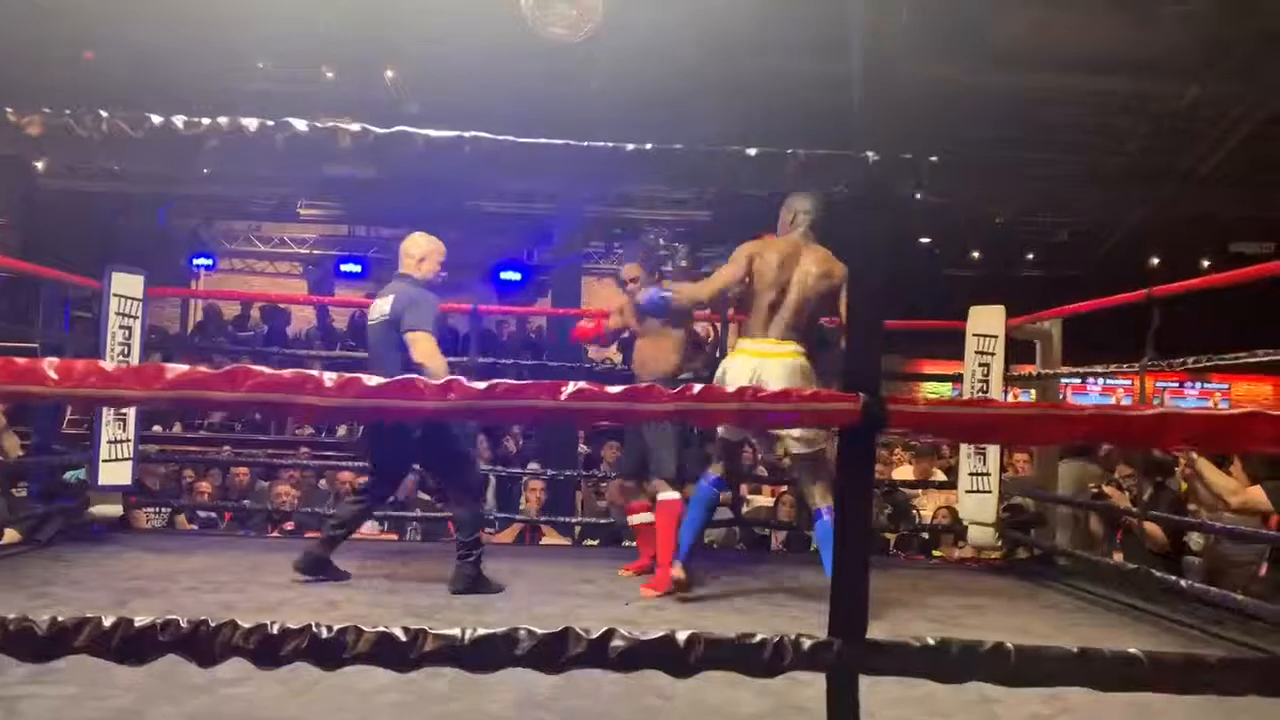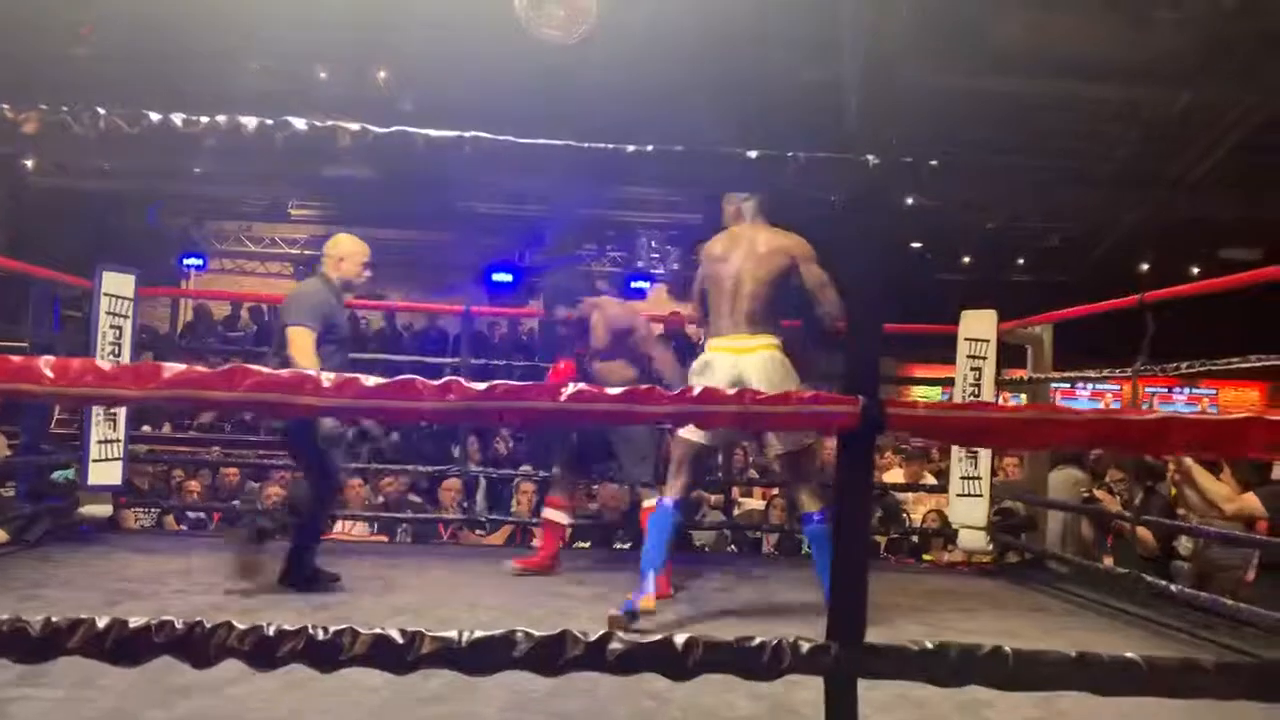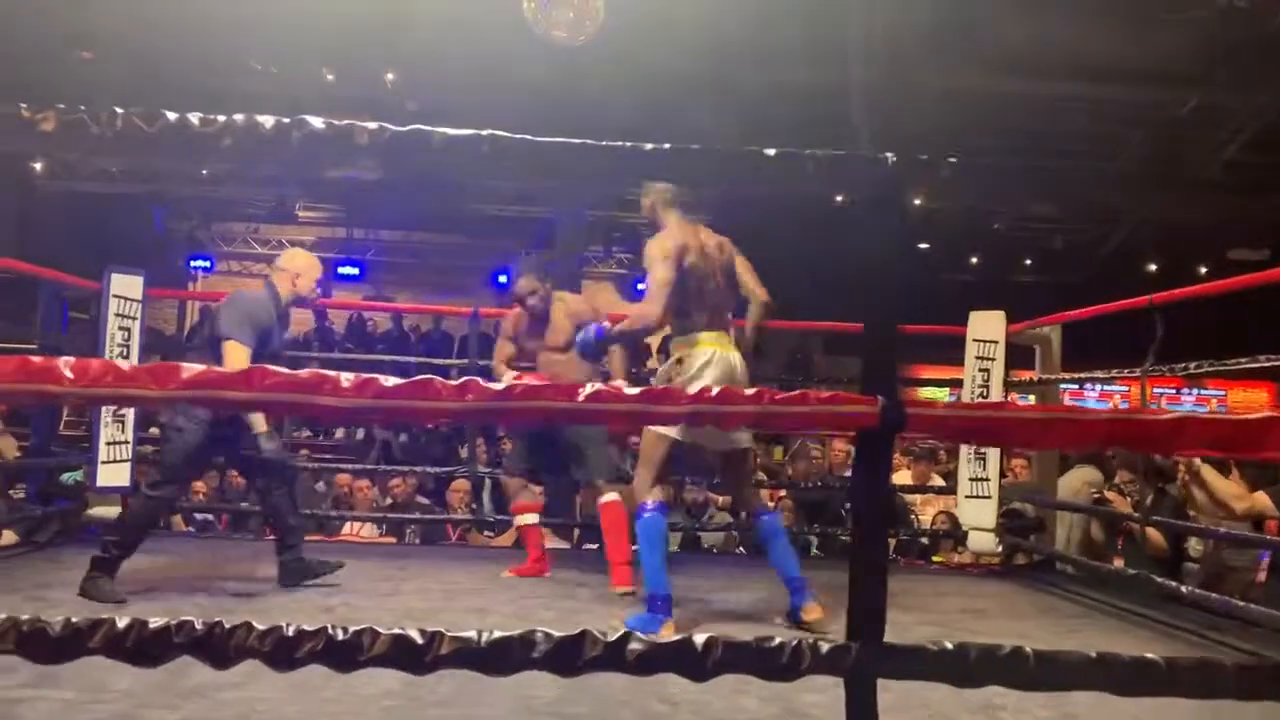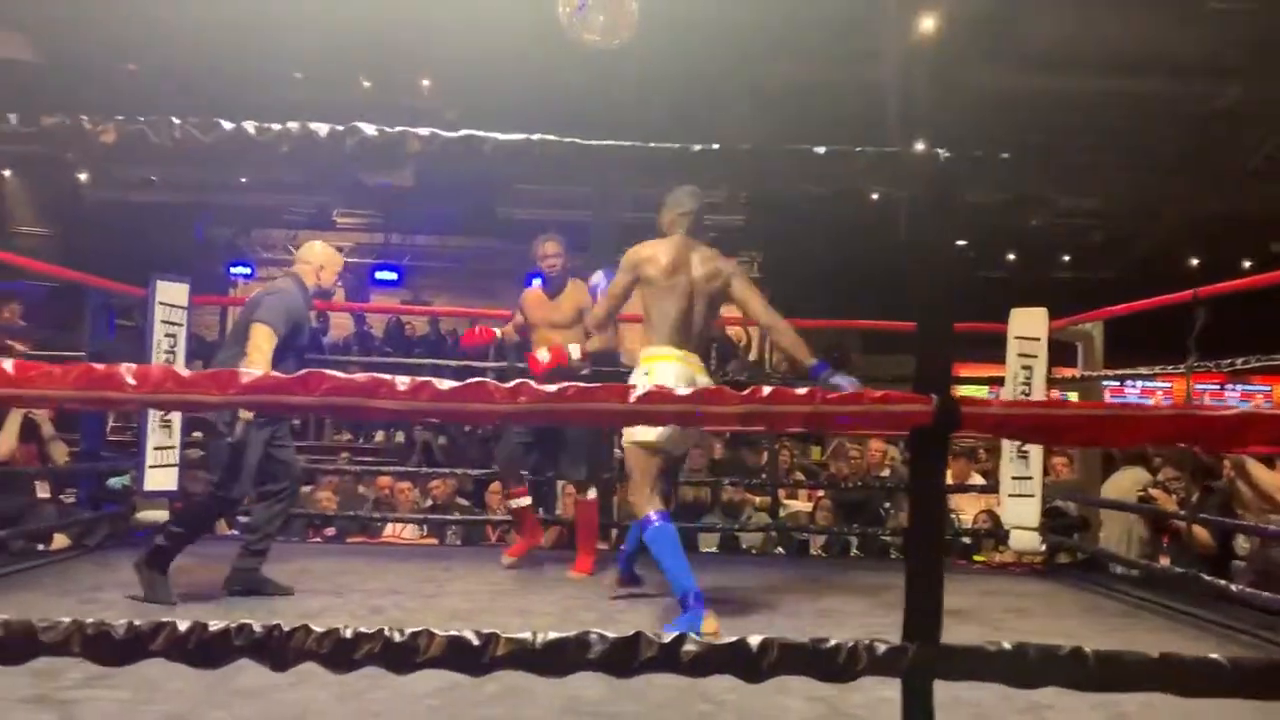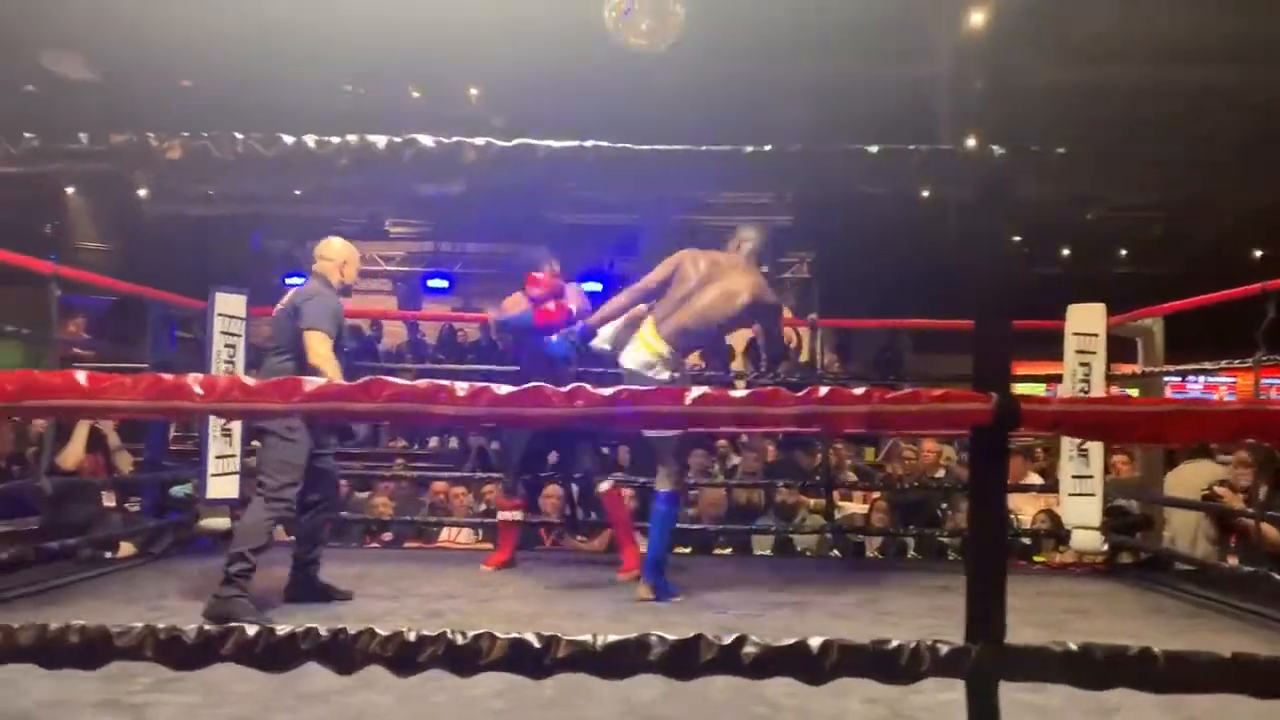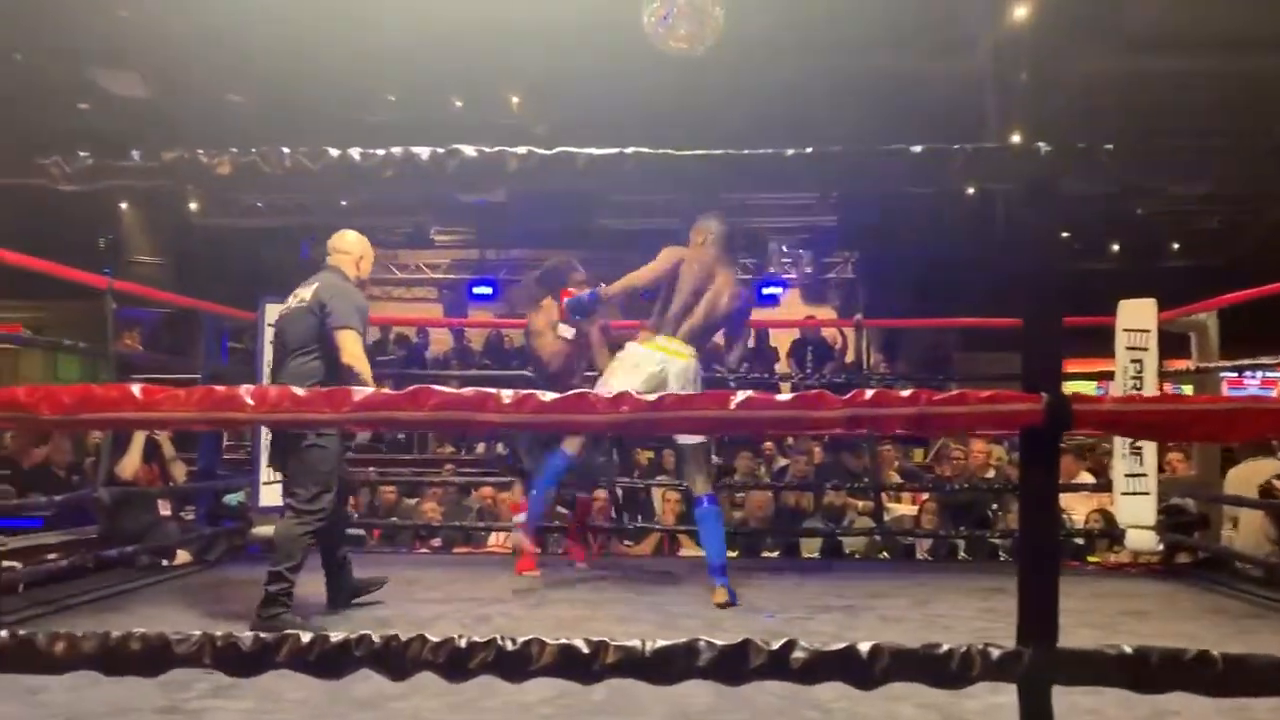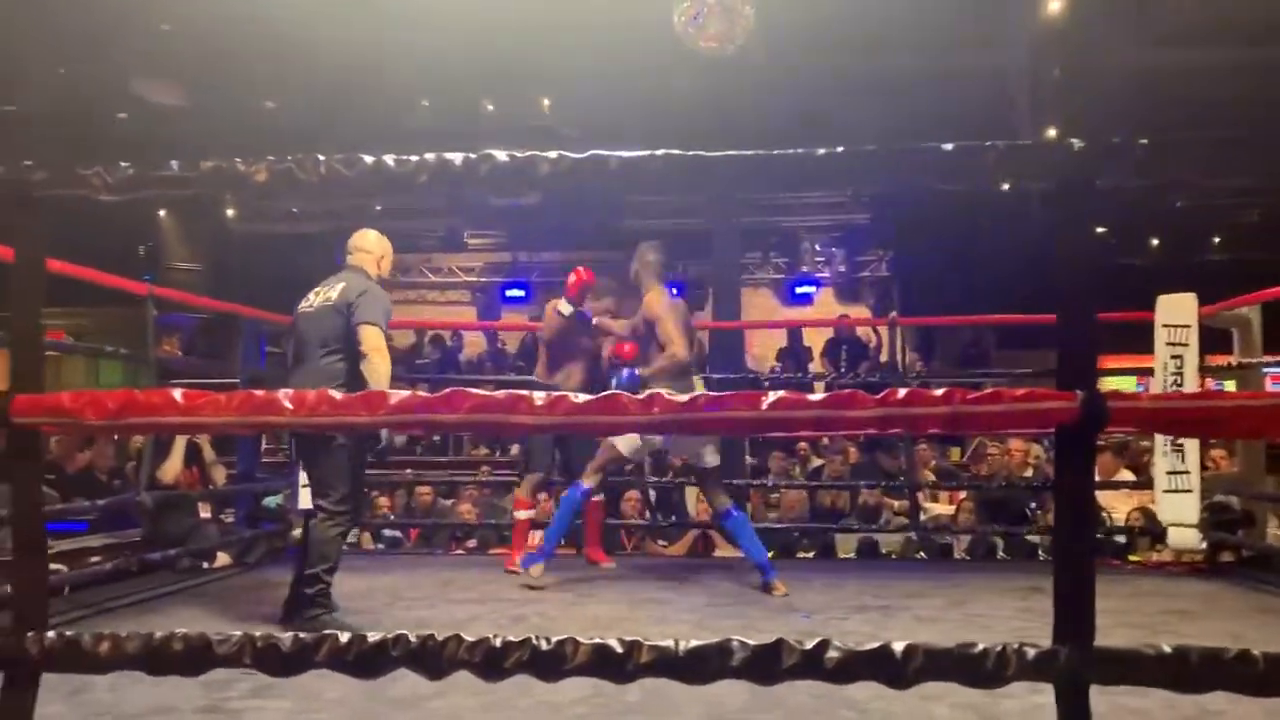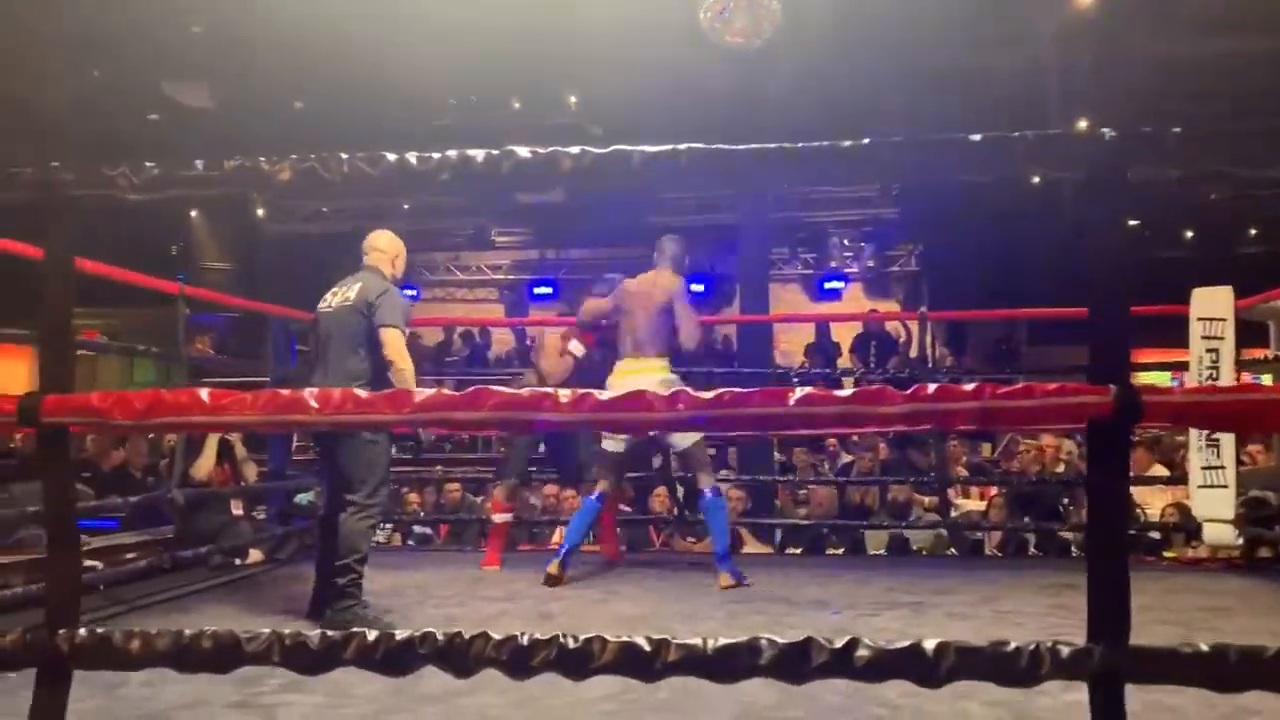
dt=0.3s
person 1, frame 1
left shoulder: (754, 250)
right shoulder: (837, 268)
left elbow: (707, 294)
left wrist: (659, 300)
left hip: (740, 365)
right hip: (789, 367)
left knee: (725, 464)
right knee: (819, 492)
left ankle: (681, 560)
person 1, frame 2
left shoulder: (711, 248)
right shoulder: (792, 245)
right elbow: (833, 316)
left hip: (716, 363)
right hip: (766, 362)
left knee: (677, 484)
right knee: (805, 489)
left ankle: (646, 587)
person 1, frame 3
left shoulder: (662, 244)
right shoulder: (720, 242)
left elbow: (655, 315)
right elbow: (758, 300)
left wrist: (606, 334)
left hip: (692, 362)
right hip: (730, 361)
left knee: (646, 487)
right knee: (746, 493)
left ankle: (658, 613)
right ankle: (802, 600)
person 1, frame 4
left shoulder: (642, 254)
right shoulder: (724, 267)
left elbow: (599, 320)
right elbow: (771, 323)
left wrist: (600, 295)
right wrist: (821, 371)
left hip: (658, 371)
right hip: (695, 378)
left knee: (645, 498)
right knee: (649, 482)
left ankle: (696, 611)
right ankle: (626, 565)
person 1, frame 5
left shoulder: (696, 257)
right shoulder: (766, 296)
left elbow: (638, 292)
right elbow: (775, 357)
left wrist: (586, 325)
left hip: (633, 334)
right hip: (658, 365)
right knee: (669, 475)
right ankle: (652, 578)
person 1, frame 6
left shoulder: (679, 256)
right shoulder: (739, 293)
left elbow: (641, 279)
right elbow: (734, 356)
left wrist: (591, 297)
left hip: (643, 356)
right hip: (685, 370)
left knee: (580, 434)
right knee: (701, 482)
left ankle: (534, 510)
right ankle: (720, 582)
person 1, frame 7
left shoulder: (653, 302)
right shoulder: (672, 303)
left elbow: (683, 356)
left wrist: (636, 375)
left knee: (591, 476)
right knee: (719, 499)
left ankle: (542, 559)
right ankle: (769, 576)
person 1, frame 8
left shoulder: (628, 286)
right shoulder: (677, 286)
left elbow: (587, 314)
right elbow: (689, 343)
left hip: (621, 384)
right hip: (659, 382)
left knee: (604, 484)
right knee: (705, 477)
left ankle: (559, 559)
right ankle: (725, 567)
person 2, frame 1
left shoulder: (382, 300)
right shoulder: (418, 300)
right elbow: (425, 356)
left knee: (377, 486)
right knee: (464, 486)
left ankle: (317, 555)
right ankle: (468, 572)
person 2, frame 2
left shoulder: (328, 299)
right shoulder: (313, 295)
right elbow: (301, 352)
left knee: (322, 482)
right knee: (326, 480)
left ankle: (300, 566)
right ankle: (259, 537)
person 2, frame 3
left shoulder: (273, 311)
right shoulder: (249, 305)
right elbow: (235, 370)
left wrist: (260, 425)
right wrist: (262, 430)
left hip: (230, 410)
right hip: (197, 407)
left knee: (279, 471)
right knee: (162, 492)
left ankle: (292, 562)
right ankle: (101, 570)
person 2, frame 4
left shoulder: (295, 300)
right shoulder: (285, 297)
right elbow: (257, 352)
right wrist: (246, 412)
right hip: (239, 403)
left knee: (284, 479)
right knee: (229, 489)
left ankle: (246, 571)
right ankle: (155, 561)
person 2, frame 5
left shoulder: (303, 295)
right shoulder: (322, 299)
right elbow: (319, 357)
left hip: (294, 409)
right hip: (288, 411)
left knee: (322, 492)
right knee: (277, 497)
left ankle: (304, 579)
right ankle: (230, 593)
person 2, frame 6
left shoulder: (303, 292)
right shoulder: (344, 294)
left elbow: (284, 357)
right elbow: (351, 358)
left wrist: (277, 428)
left knee: (330, 496)
right knee: (308, 507)
left ankle: (341, 583)
right ankle: (274, 608)
person 2, frame 7
left shoulder: (316, 293)
right shoulder: (368, 293)
left elbow: (296, 355)
right elbow: (373, 350)
left knee: (324, 506)
right knee: (337, 510)
left ankle: (300, 600)
right ankle: (313, 610)
person 2, frame 8
left shoulder: (333, 294)
right shoulder: (385, 293)
right elbow: (394, 354)
left knee: (338, 503)
right knee: (365, 503)
left ankle: (325, 596)
right ankle: (345, 603)
person 3, frame 1
right shoulder: (626, 305)
right elbow: (603, 335)
right wrist: (591, 332)
left hip: (672, 394)
left knee: (661, 478)
right knee: (630, 480)
left ankle: (667, 571)
right ankle: (650, 554)
person 3, frame 2
left shoulder: (614, 313)
right shoulder: (565, 323)
left elbow: (656, 352)
right elbow: (569, 364)
right wrist: (561, 372)
left knee: (642, 483)
right knee: (563, 476)
right ankle: (547, 555)
person 3, frame 3
left shoulder: (578, 309)
right shoulder: (513, 323)
left elbow: (614, 348)
right elbow: (500, 365)
right wrist: (519, 382)
left knee: (602, 481)
right knee: (513, 478)
left ankle: (621, 568)
right ankle: (536, 559)
person 3, frame 4
left shoulder: (584, 294)
right shoulder: (528, 297)
left elbow: (606, 339)
right elbow: (516, 331)
left wrist: (567, 353)
right wrist: (491, 335)
left knee: (580, 477)
right knee: (508, 461)
left ankle: (586, 554)
right ankle: (526, 533)
person 3, frame 5
left shoulder: (572, 295)
right shoulder: (513, 307)
right elbow: (514, 332)
left wrist: (570, 315)
right wrist: (540, 306)
left knee: (596, 472)
right knee: (512, 474)
left ankle: (630, 553)
right ankle: (504, 549)
person 3, frame 6
right shoulder: (541, 314)
left elbow: (599, 353)
right elbow: (551, 363)
right wrist: (568, 323)
left hip: (573, 395)
left knee: (587, 473)
left ankle: (575, 540)
right ankle: (525, 553)
person 3, frame 7
right shoulder: (558, 308)
left elbow: (609, 367)
right elbow: (547, 337)
right wrist: (569, 301)
right knee: (535, 475)
left ankle: (592, 546)
right ankle: (517, 548)
person 3, frame 8
left shoulder: (596, 352)
right shoulder: (553, 339)
left elbow: (601, 385)
right elbow: (552, 376)
right wrist: (579, 345)
right knee: (510, 480)
left ankle: (610, 546)
right ankle: (494, 549)
